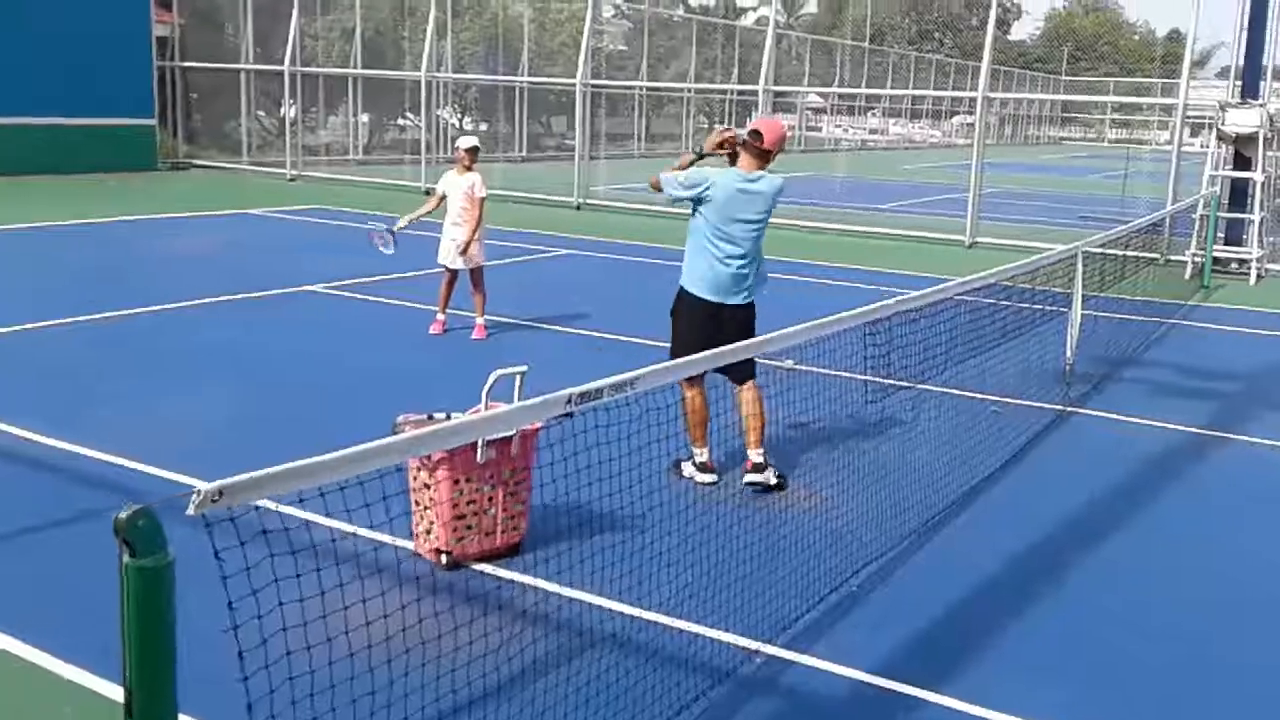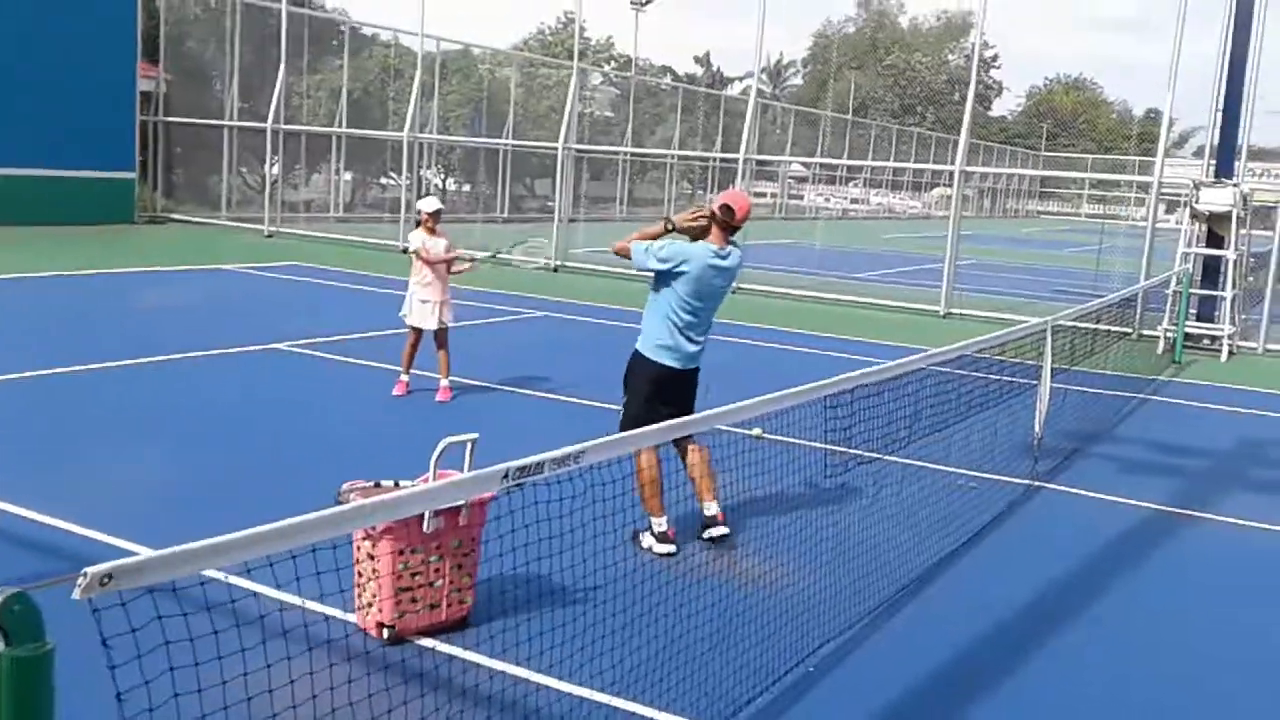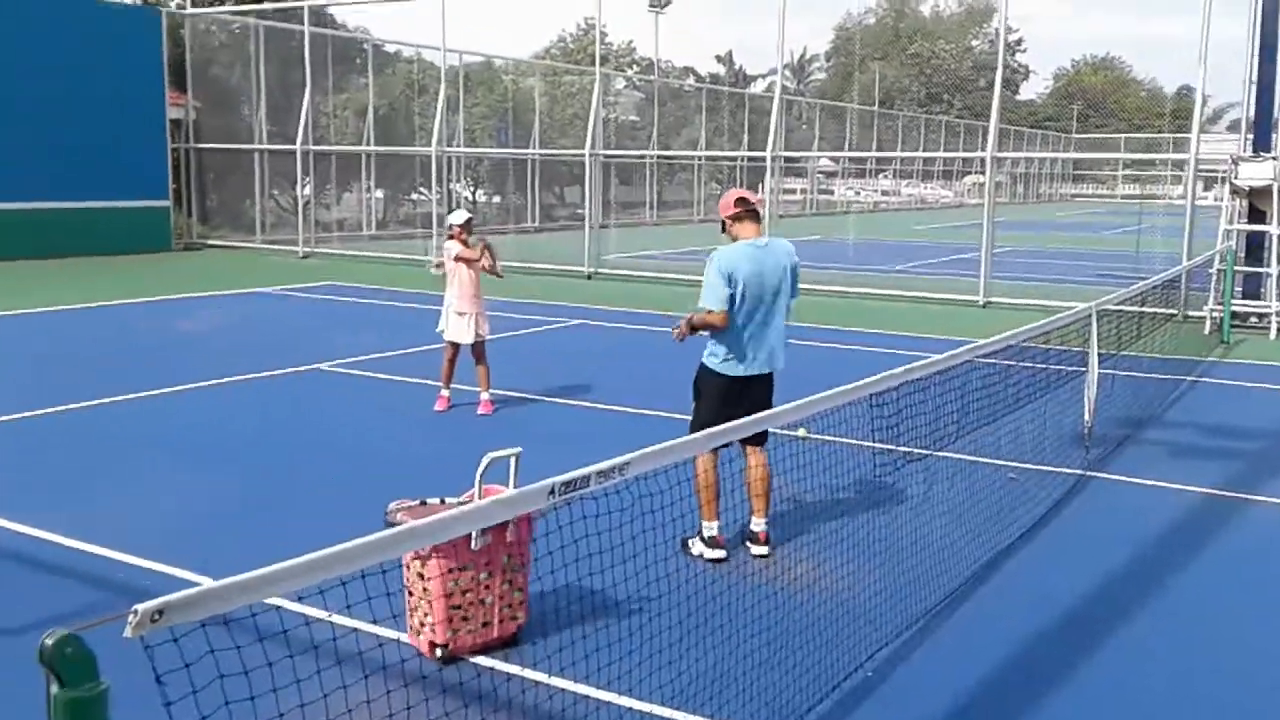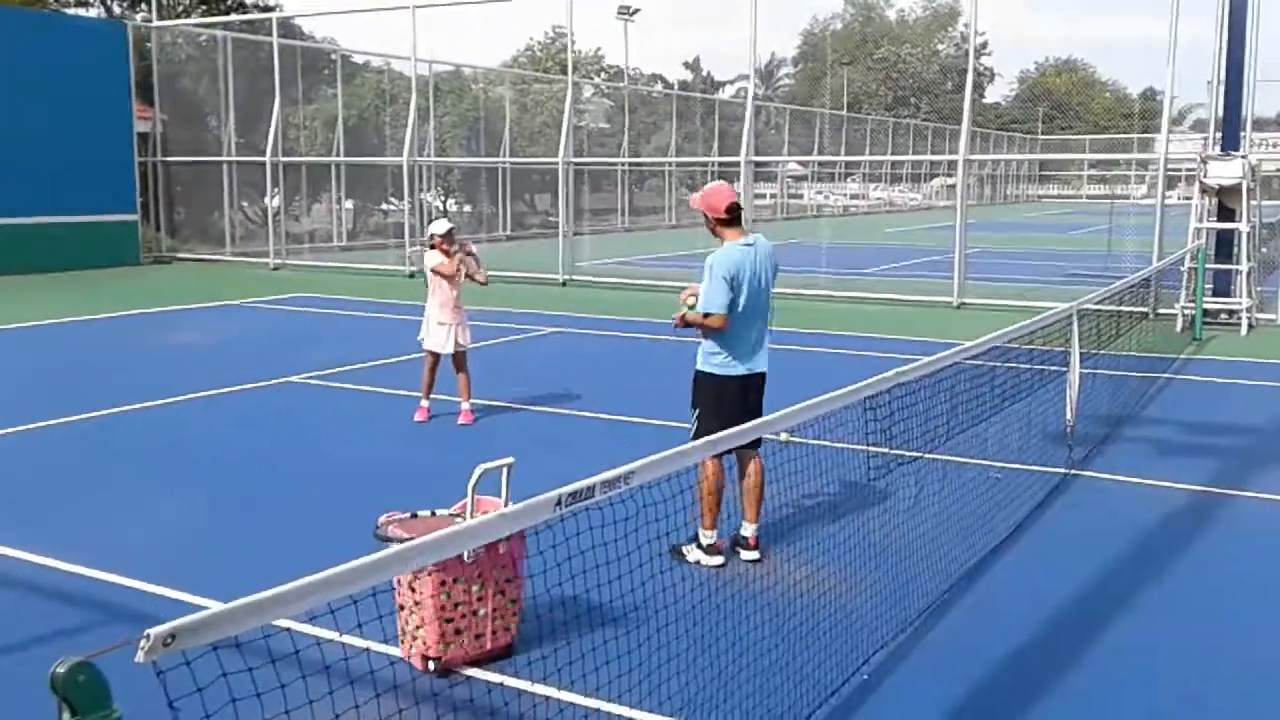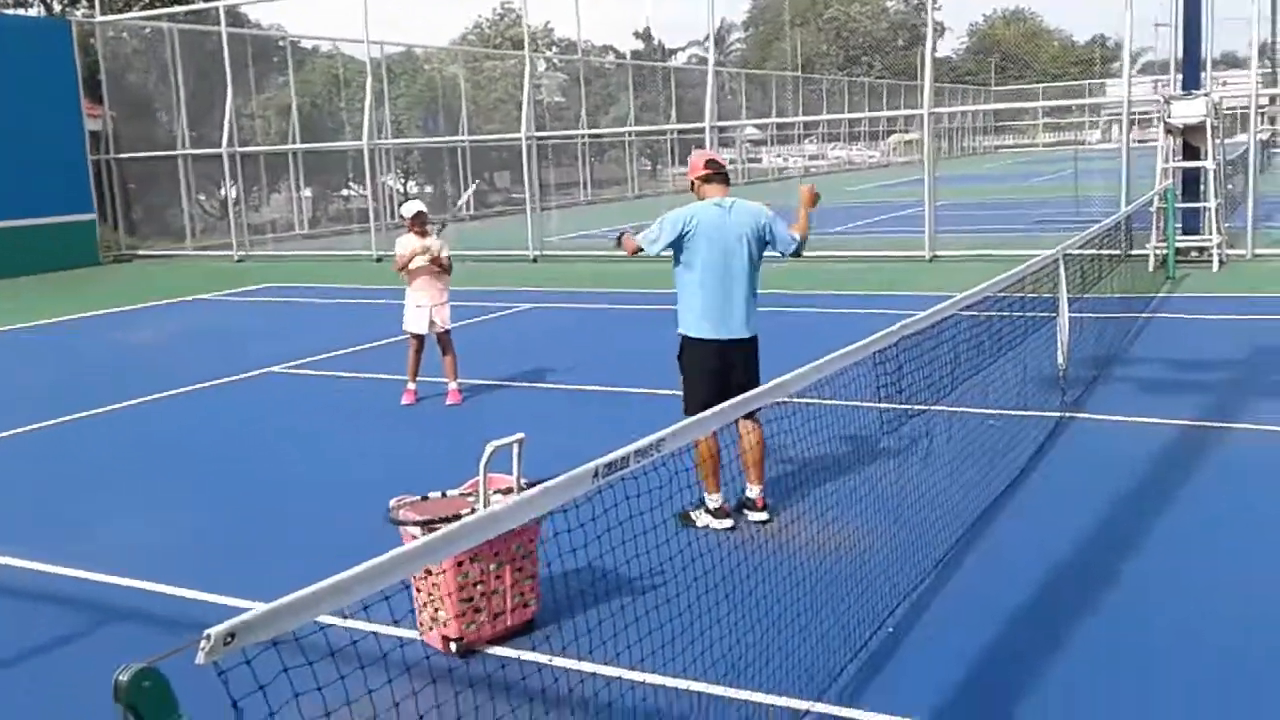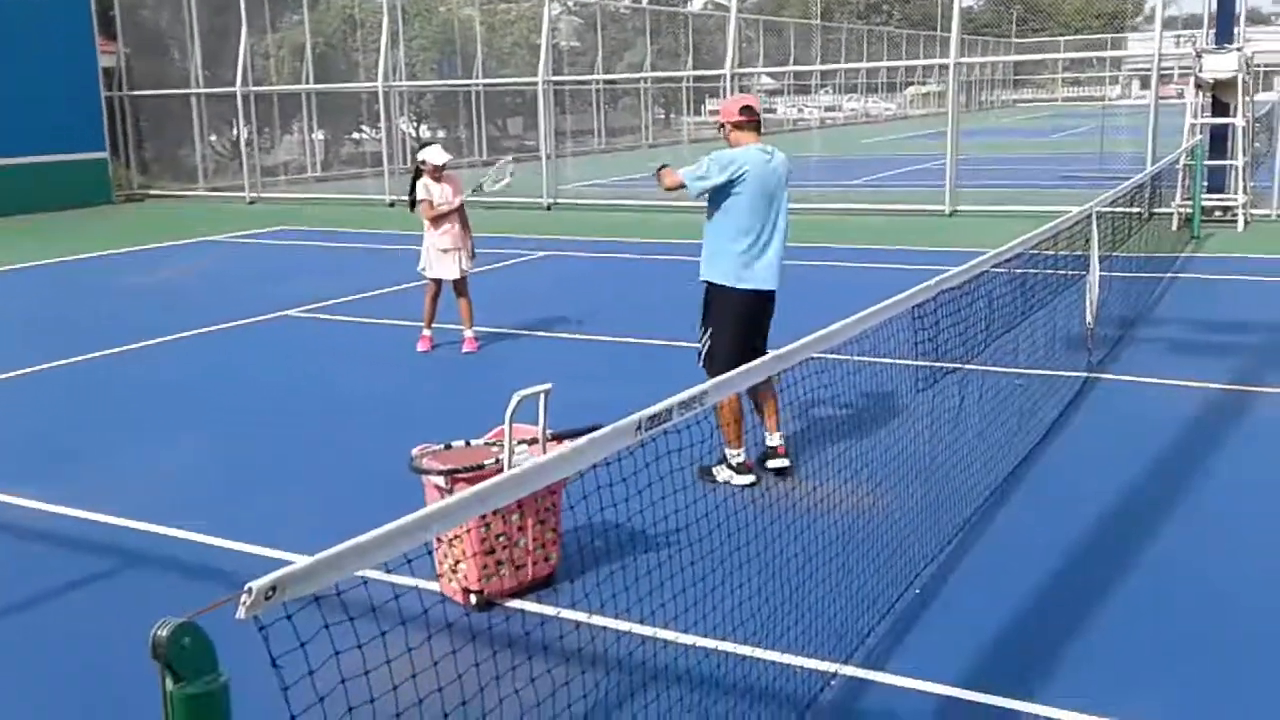
dt=0.5s
person 1, frame 1
left shoulder: (708, 179)
right shoulder: (773, 186)
left elbow: (657, 182)
left wrist: (701, 152)
right wrist: (732, 156)
left hip: (697, 293)
right hip: (740, 298)
left knee: (691, 379)
right knee: (745, 380)
left ankle: (701, 461)
right ankle: (756, 463)
person 1, frame 2
left shoulder: (680, 253)
right shoulder: (734, 259)
left elbow: (620, 248)
left wrist: (669, 224)
right wrist: (695, 232)
left hip: (653, 360)
right hip: (688, 363)
left knee: (645, 444)
right knee: (686, 440)
left ankle: (660, 531)
right ankle: (713, 515)
person 1, frame 3
left shoulder: (724, 258)
right shoulder: (786, 251)
left elbow: (717, 318)
left wrist: (690, 322)
left hip: (722, 369)
right hip: (764, 368)
left knee: (705, 449)
right knee: (755, 448)
left ankle: (710, 536)
right ankle: (759, 531)
person 1, frame 4
left shoulder: (721, 260)
right shoulder: (766, 248)
left elbow: (716, 322)
left wrist: (688, 318)
right wrist: (705, 294)
left hip: (719, 372)
right hip: (754, 369)
left knee: (709, 455)
right knee: (749, 452)
left ankle: (707, 543)
right ankle: (749, 537)
person 1, frame 5
left shoulder: (685, 217)
right shoulder: (758, 213)
left elbow: (632, 247)
right elbow: (796, 246)
left wrist: (623, 237)
right wrist: (806, 207)
left hip: (700, 336)
right hip: (743, 334)
right knee: (748, 417)
left ankle: (714, 507)
right ankle: (755, 498)
person 1, frame 6
left shoulder: (731, 160)
right shoulder: (779, 163)
left elbow: (672, 182)
left wrist: (663, 169)
right wrist: (706, 173)
left hip: (728, 283)
right hip: (763, 283)
left knee: (722, 374)
right knee: (753, 366)
left ankle: (735, 462)
right ankle: (776, 446)
person 2, frame 1
left shoulder: (476, 178)
right shoulder: (448, 176)
left elbow: (478, 214)
right elbow: (434, 202)
left wrist: (469, 239)
right wrist: (411, 217)
left hip: (470, 237)
right hip: (450, 235)
left knee: (477, 280)
right knee: (448, 278)
left ankle: (480, 322)
right ankle: (440, 318)
person 2, frame 2
left shoulder: (443, 239)
right shoulder: (415, 237)
left elbow: (448, 269)
right elbow: (430, 259)
left wrist: (463, 266)
right wrist: (456, 255)
left hip: (441, 297)
right hip: (419, 295)
left knee: (442, 341)
right knee: (413, 340)
left ankle: (444, 384)
right ankle: (403, 379)
person 2, frame 3
left shoulder: (477, 250)
right shoulder: (450, 247)
left elbow: (498, 272)
right elbow: (475, 256)
left wrist: (488, 248)
right wrist: (483, 244)
left hip: (475, 308)
right hip: (456, 308)
left knee: (480, 354)
right knee: (450, 353)
left ankle: (485, 397)
right ankle: (444, 394)
person 2, frame 4
left shoulder: (462, 260)
right shoulder: (430, 256)
left elbow: (483, 280)
right elbow: (450, 272)
left wrist: (474, 255)
right wrist: (460, 254)
left hip: (457, 318)
right hip: (436, 318)
left knee: (460, 363)
right knee: (431, 363)
left ankle: (466, 407)
right ankle: (424, 405)
person 2, frame 5
left shoulder: (436, 239)
right shoulder: (403, 241)
left elbow: (448, 269)
right elbow: (398, 267)
left wrist: (437, 259)
right wrist: (416, 251)
left hip: (438, 299)
right hip: (416, 300)
left knee: (446, 343)
right knee: (415, 345)
left ankle: (453, 387)
right ankle: (411, 387)
person 2, frame 6
left shoulder: (452, 180)
right shoulder: (423, 185)
left elbow: (462, 213)
right elbow: (429, 215)
left wrist: (469, 240)
right wrist: (452, 206)
left hip: (458, 243)
right hip: (436, 245)
left knee: (462, 290)
right knee: (433, 290)
left ankle: (469, 334)
right ankle: (426, 334)
